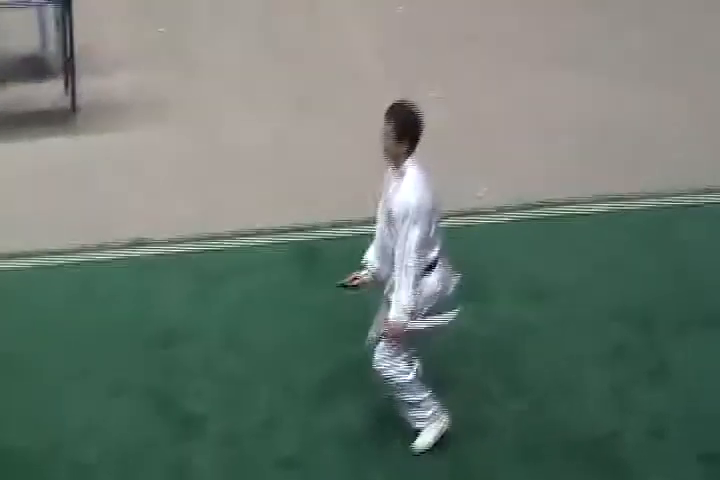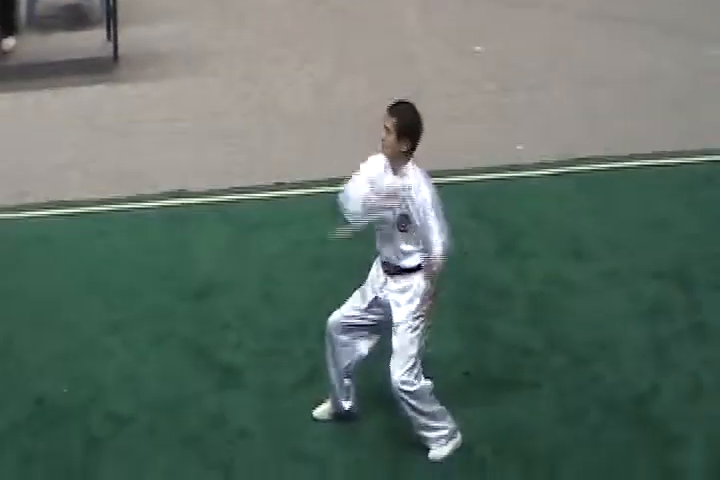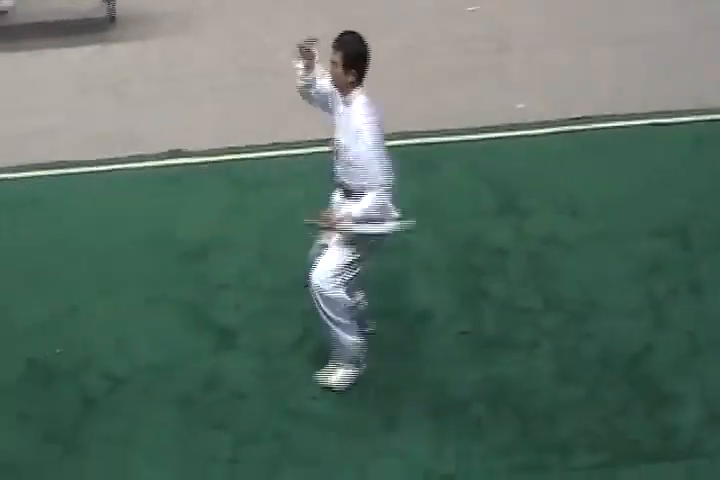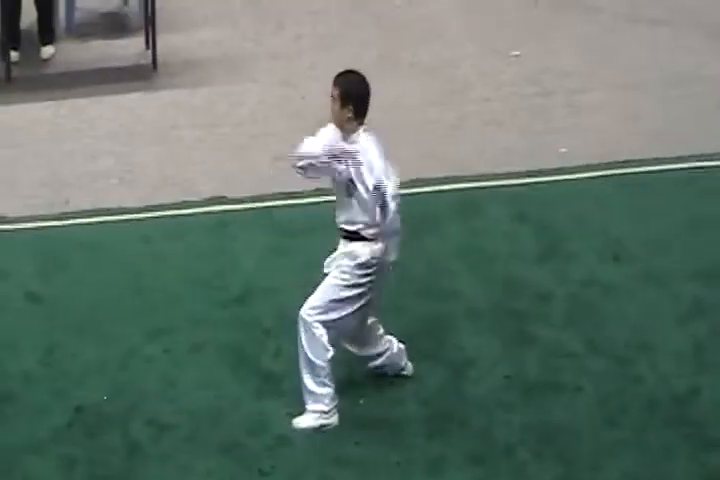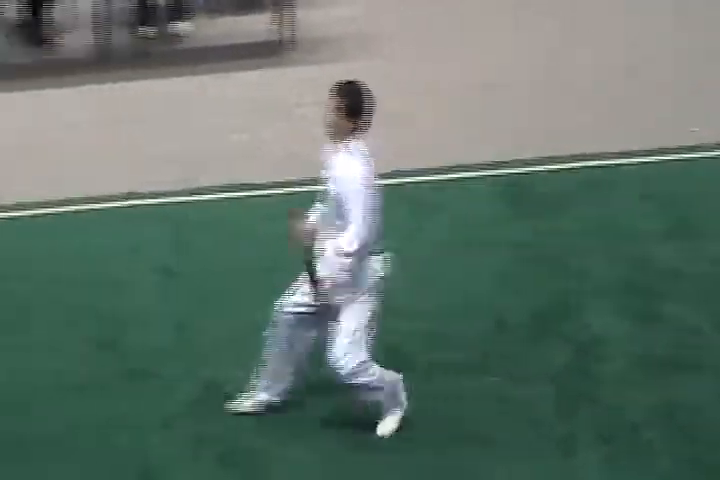
dt=1s
person 1, frame 1
left shoulder: (412, 192)
right shoulder: (395, 176)
left elbow: (410, 256)
right elbow: (384, 231)
left wrist: (400, 315)
right wrist: (370, 269)
left hip: (421, 283)
right hip: (406, 278)
left knee: (388, 358)
right knee: (379, 339)
left ankle: (431, 417)
right ankle: (408, 386)
person 1, frame 2
left shoulder: (422, 190)
right shoulder: (376, 167)
left elbow: (438, 245)
right elbow: (352, 207)
right wrist: (375, 199)
left hip: (410, 286)
right hip: (382, 275)
left knee: (403, 377)
right knee: (339, 325)
left ankle: (444, 434)
right ankle: (341, 402)
person 1, frame 3
left shoulder: (361, 119)
right shoulder: (343, 95)
left elbow: (379, 181)
right elbow: (311, 91)
left wrist: (347, 218)
right wrist: (308, 66)
left hip: (363, 207)
right hip: (347, 200)
left knee: (324, 281)
right knee: (323, 256)
left ankle: (349, 359)
right ankle: (353, 321)
person 1, frame 4
left shoulder: (370, 155)
right shoulder: (335, 137)
left elbow: (389, 212)
right elbow: (304, 160)
right wrist: (319, 156)
left hip: (363, 251)
right hip: (354, 246)
left knee: (313, 318)
right knee: (351, 321)
left ankle: (322, 408)
right ankle: (395, 360)
person 1, frame 5
left shoulder: (355, 168)
right shoulder: (340, 154)
left elbow: (358, 234)
right wrist: (312, 224)
left hip: (354, 272)
right hip: (330, 263)
left knee: (347, 361)
right knee: (288, 316)
left ankle: (392, 399)
right ankle: (266, 393)
